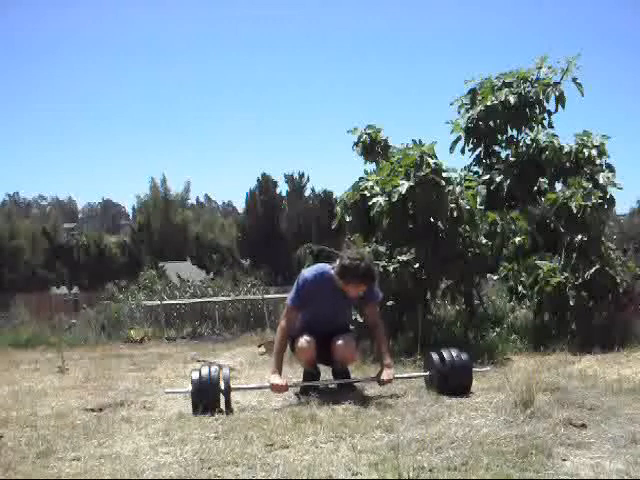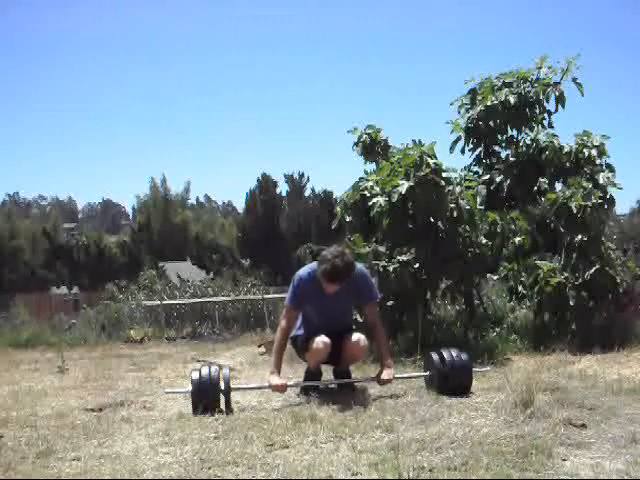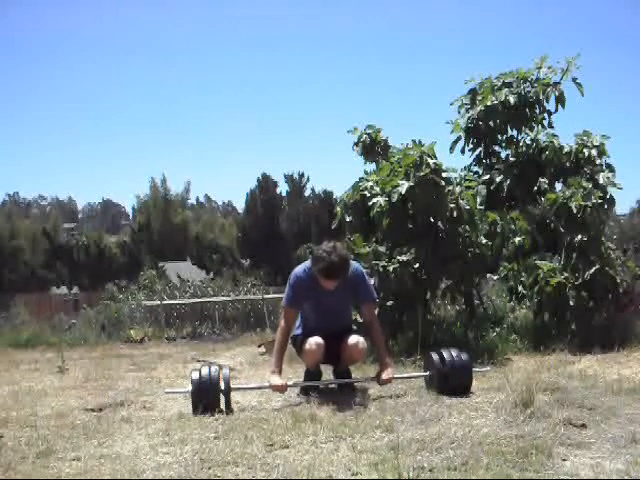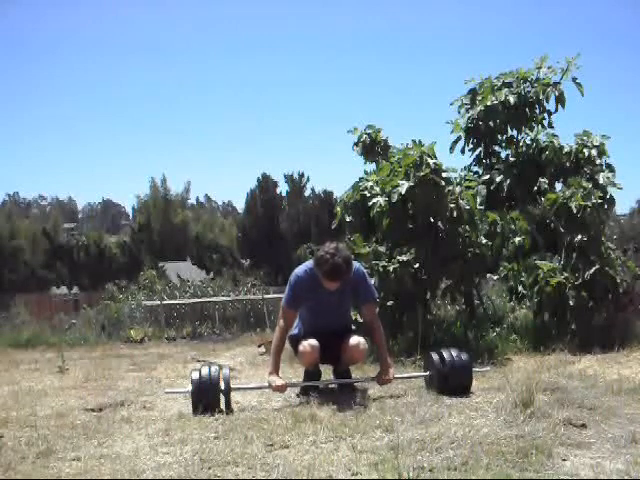
dt=0.5s
person 1, frame 1
left shoulder: (362, 282)
right shoulder: (311, 278)
left elbow: (374, 322)
right elbow: (286, 322)
left wrist: (387, 364)
right wrist: (276, 372)
left hip: (338, 335)
right hip: (307, 334)
left knee: (346, 348)
right knee: (304, 346)
left ankle: (340, 372)
right ankle: (310, 374)
person 1, frame 2
left shoulder: (360, 275)
right shoulder: (305, 276)
left elbow: (374, 321)
right elbow: (285, 323)
left wrist: (387, 364)
right wrist: (274, 373)
left hip: (342, 335)
right hip: (309, 336)
left knee: (360, 344)
right knee: (321, 346)
left ankle: (342, 371)
right ankle: (312, 374)
person 1, frame 3
left shoulder: (355, 273)
right shoulder: (301, 275)
left elbow: (371, 319)
right elbow: (286, 323)
left wrist: (385, 364)
right wrist: (275, 372)
left hip: (341, 335)
right hip: (309, 335)
left knee: (359, 347)
right knee: (314, 347)
left ankle: (341, 371)
right ankle: (312, 374)
person 1, frame 4
left shoulder: (357, 273)
right shoulder: (301, 275)
left elbow: (372, 319)
right elbow: (283, 323)
left wrist: (385, 365)
right wrist: (273, 372)
left hip: (341, 335)
right hip: (307, 335)
left knee: (359, 347)
right knee: (308, 350)
left ankle: (341, 371)
right ankle: (311, 373)
